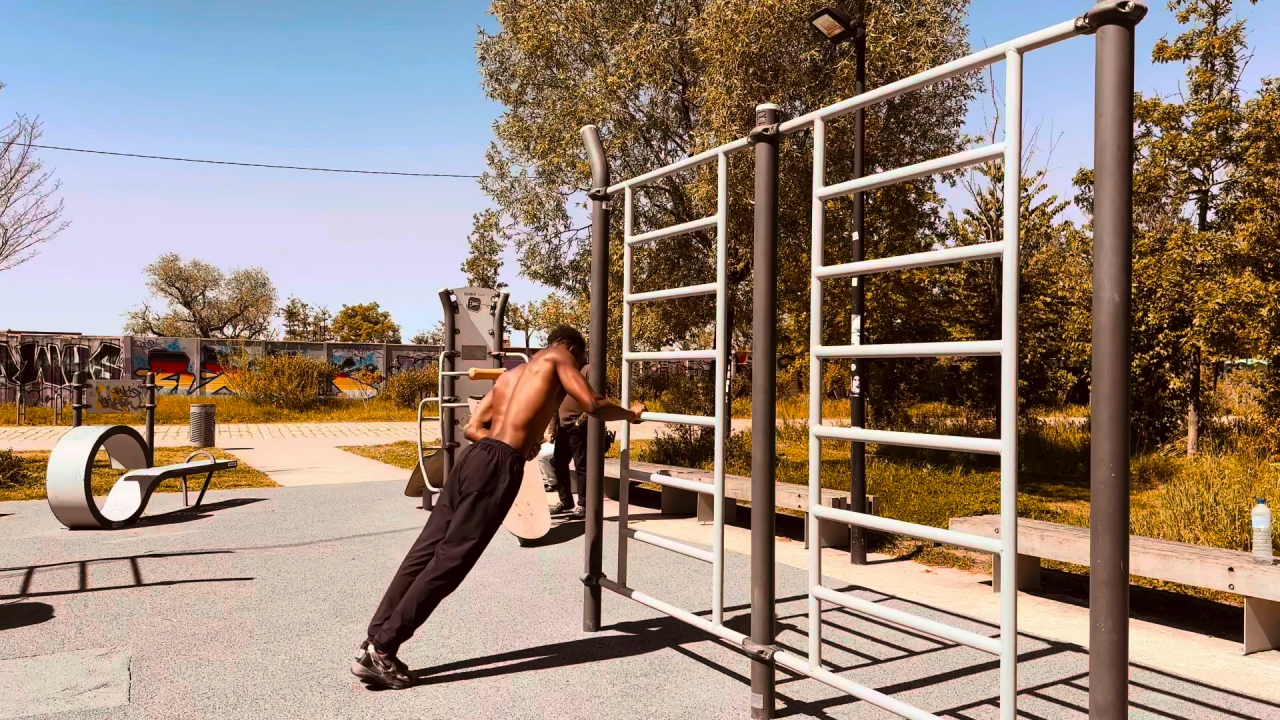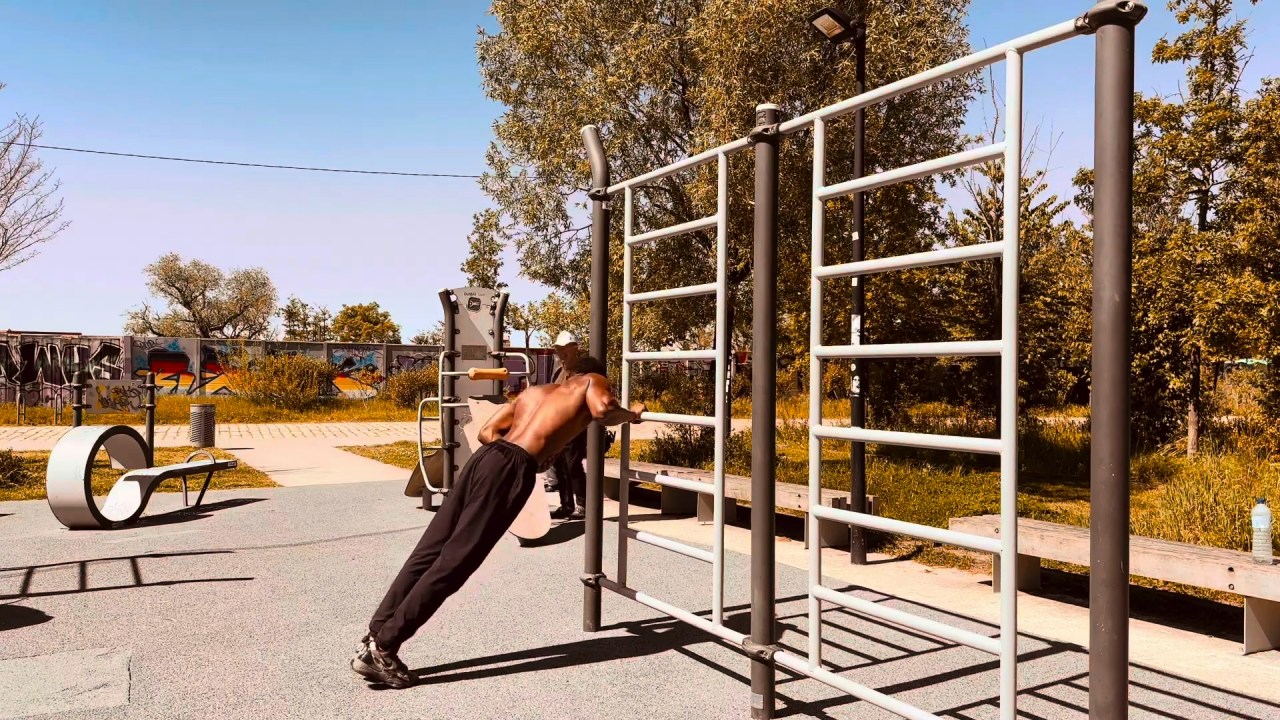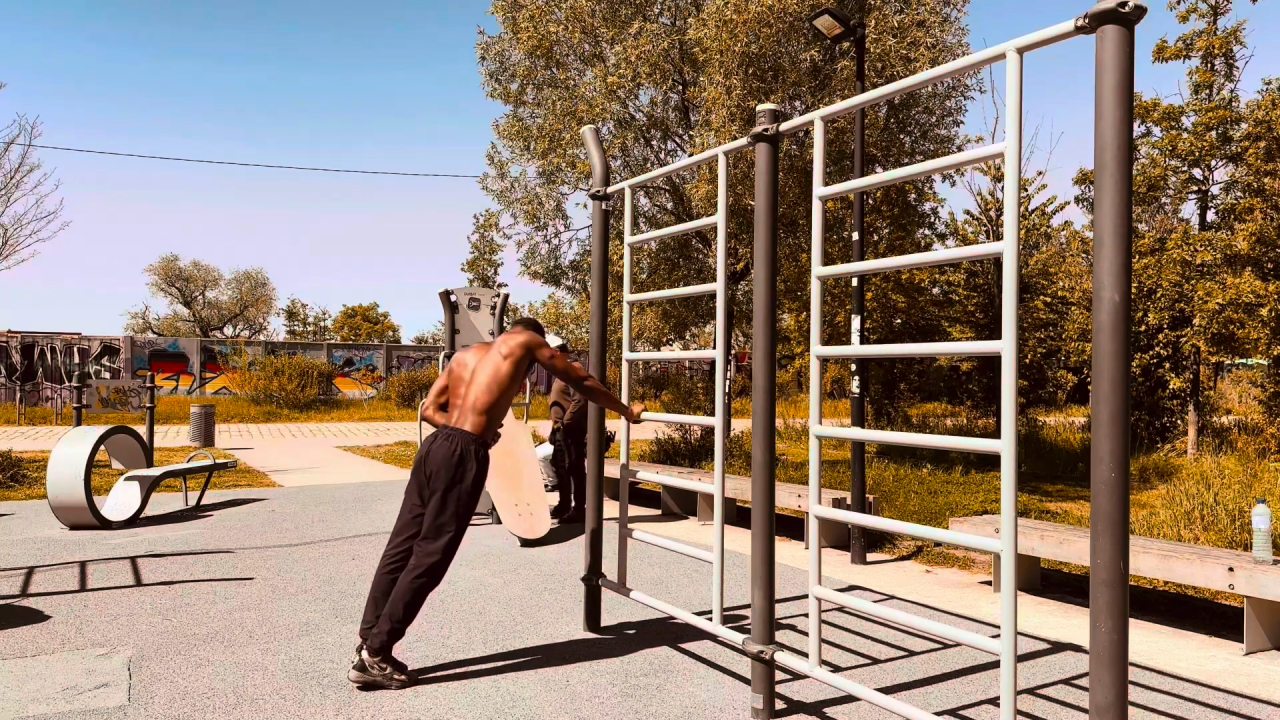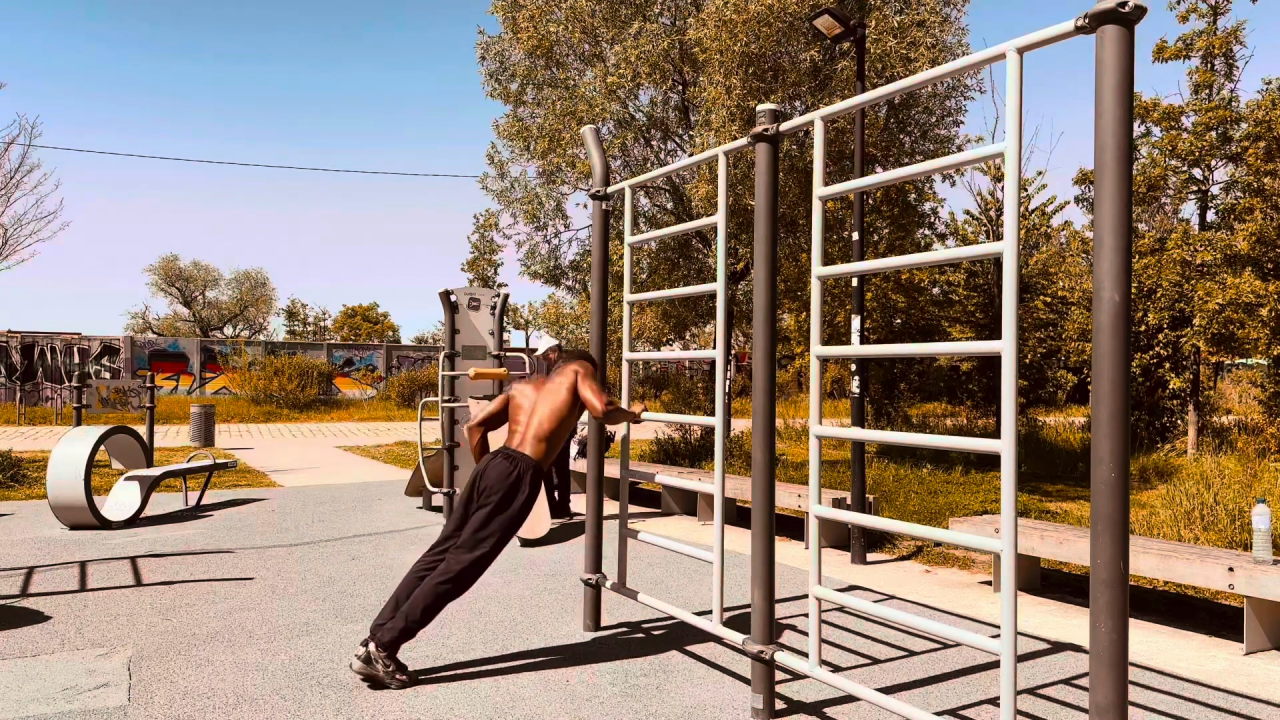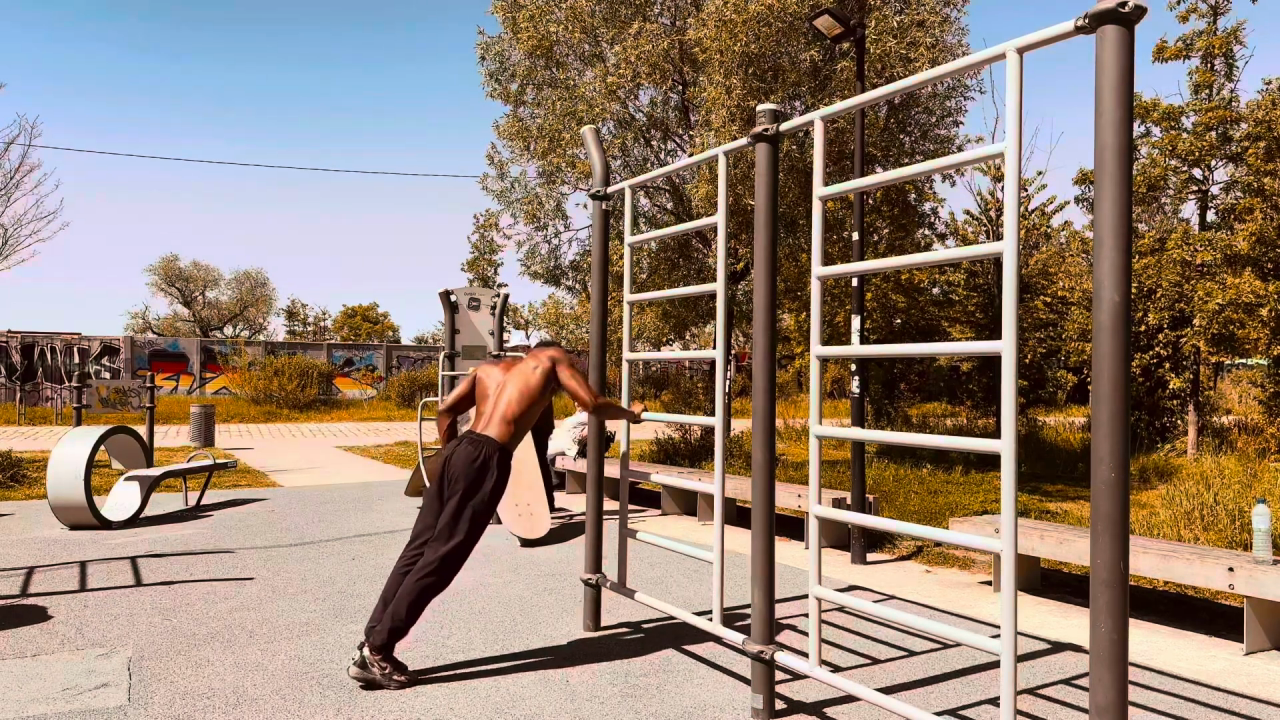
dt=1s
person 1, frame 1
left shoulder: (509, 375)
right shoulder: (557, 357)
right elbow: (593, 405)
right wrist: (631, 413)
left hip: (474, 456)
right hip: (499, 466)
left knee: (425, 554)
right knee: (449, 562)
left ankle: (374, 644)
right ankle: (381, 650)
person 1, frame 2
left shoulder: (533, 391)
right shoulder: (593, 380)
right elbow: (602, 411)
right wrist: (630, 414)
left hip: (485, 459)
right hip: (511, 471)
left knee: (428, 554)
right knee: (453, 564)
left ankle: (374, 642)
right ankle: (382, 649)
person 1, frame 3
left shoulder: (464, 354)
right shoulder: (526, 339)
left elbow: (429, 409)
right elbow: (582, 382)
right wrist: (626, 411)
left hip: (435, 446)
right hip: (463, 454)
left knee: (400, 551)
right knee: (428, 558)
left ankle: (369, 646)
right ankle: (374, 655)
person 1, frame 4
left shoulder: (522, 386)
right shoulder: (579, 369)
left elbow: (476, 425)
right elbow: (602, 410)
right wrist: (630, 414)
left hip: (493, 464)
right hip: (520, 474)
left knee: (439, 555)
right knee: (460, 565)
left ankle: (376, 643)
right ankle: (381, 649)
person 1, frame 5
left shoulder: (489, 367)
right shoulder: (554, 356)
left elbow: (445, 413)
right elbow: (593, 404)
right wrist: (629, 413)
left hip: (459, 450)
right hip: (488, 460)
left knee: (418, 551)
right knee: (439, 560)
left ankle: (371, 648)
right ankle: (375, 653)
